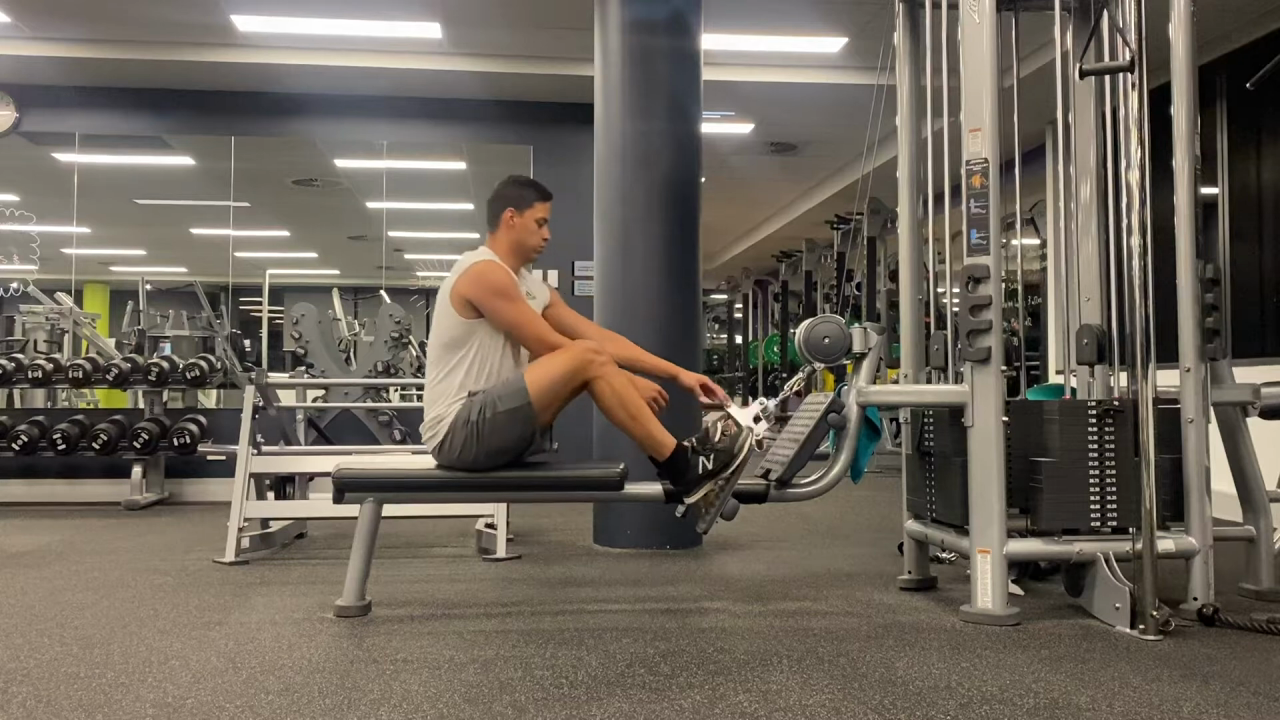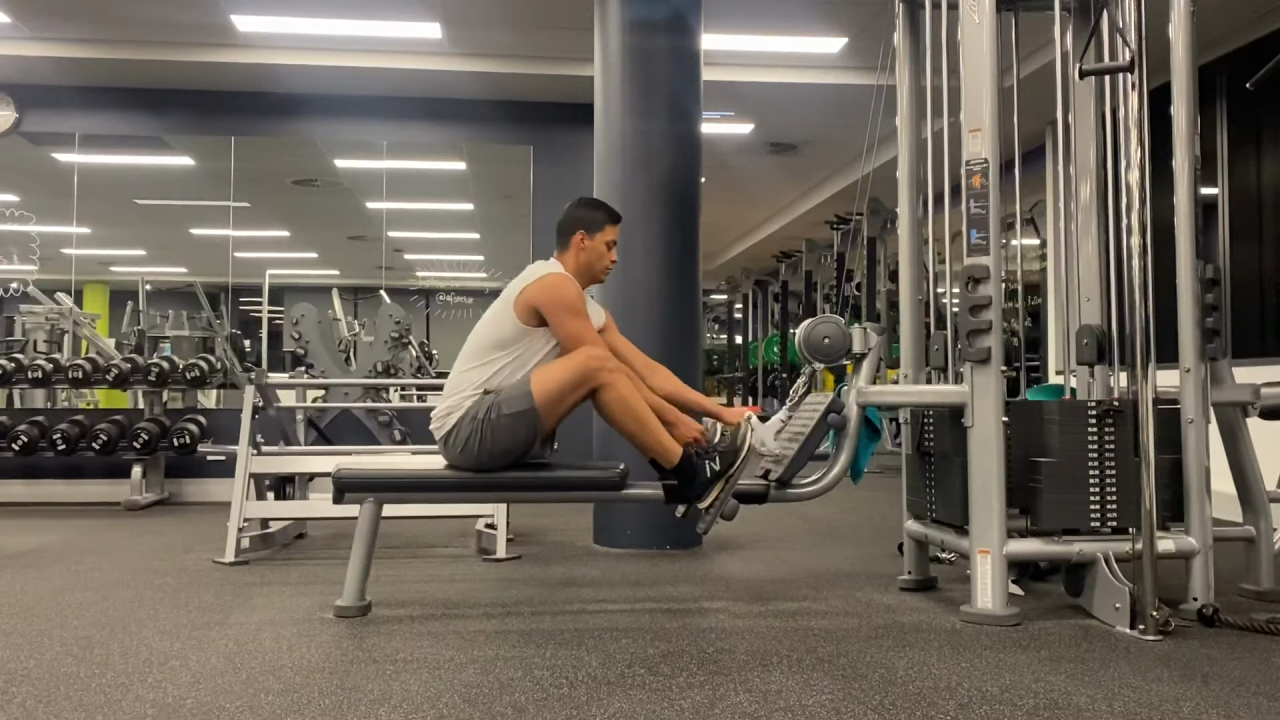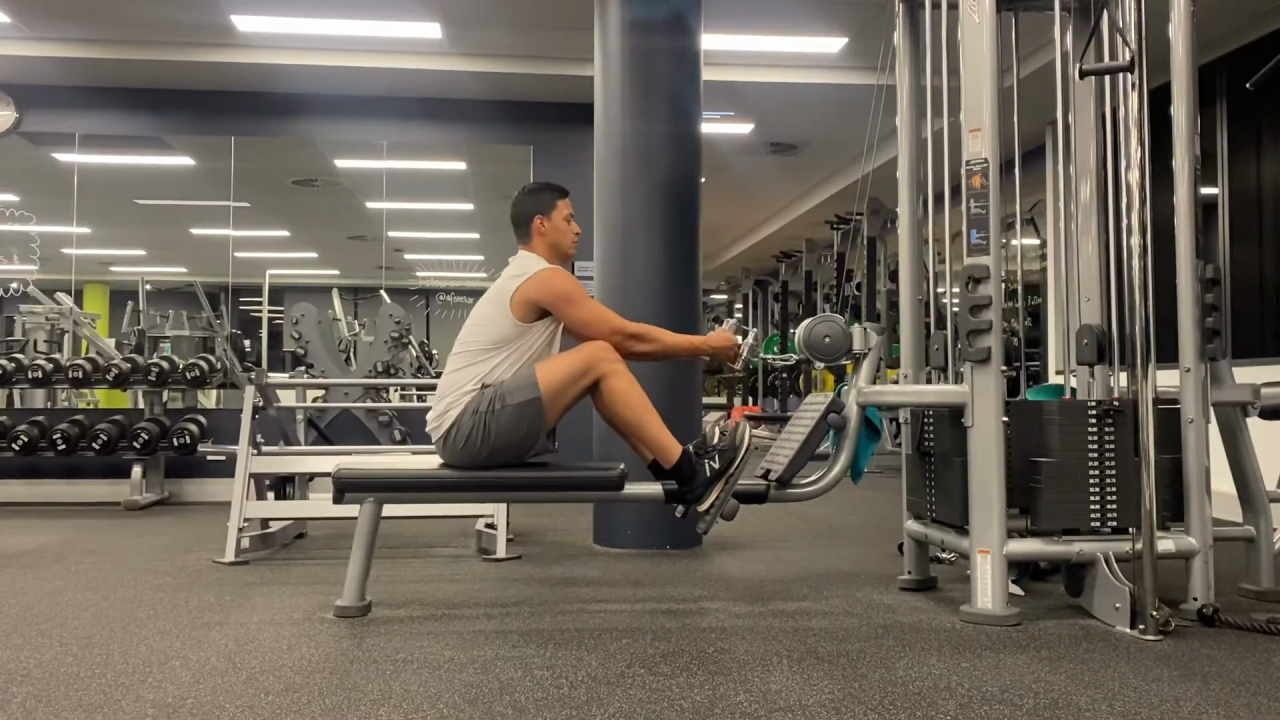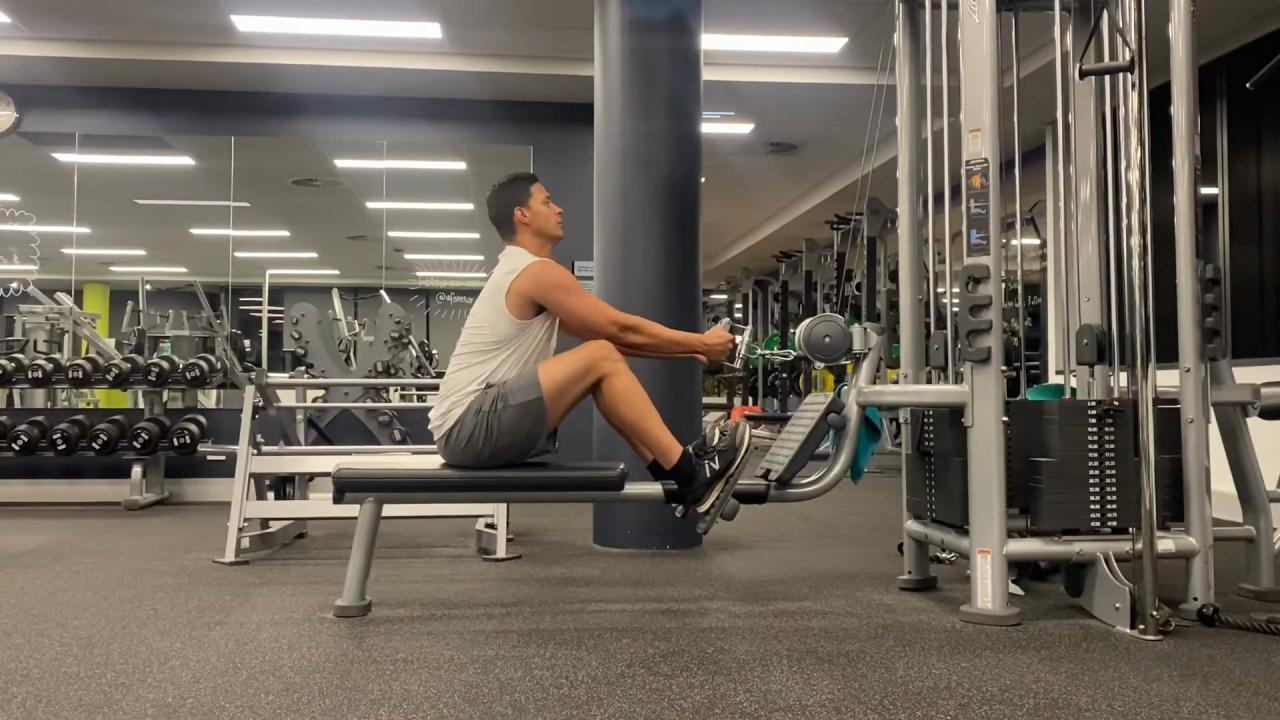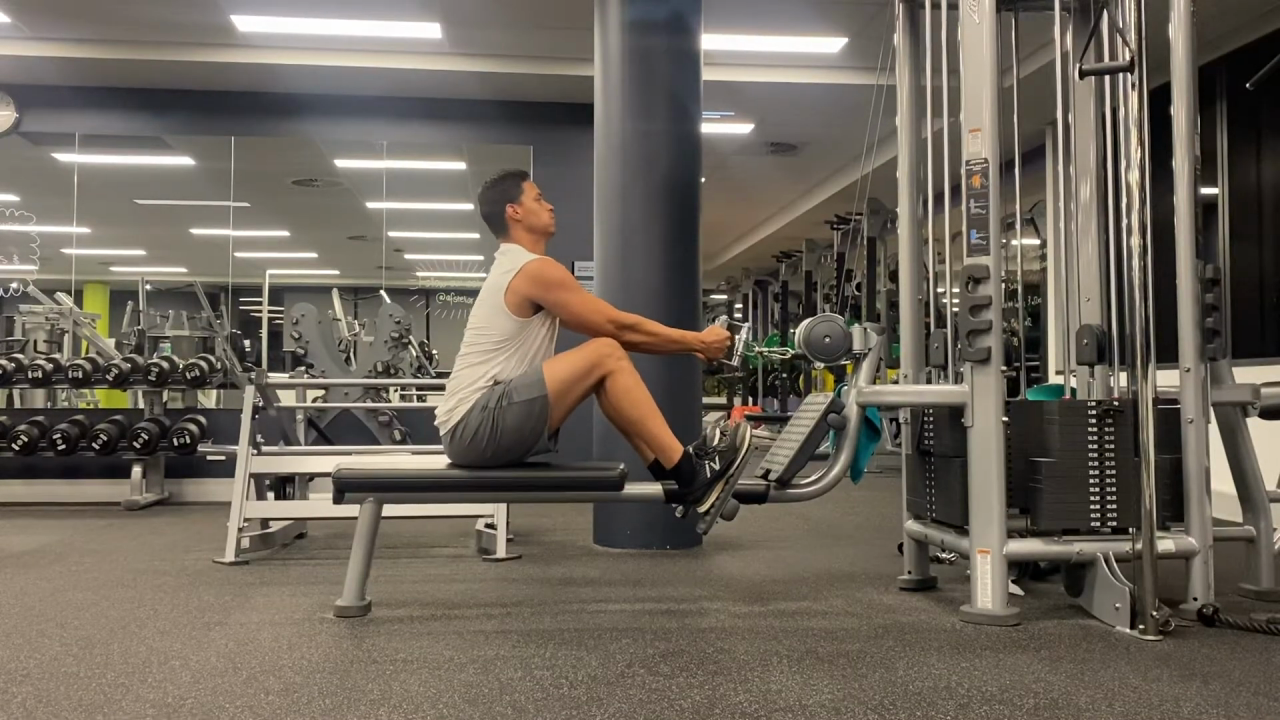
dt=1s
person 1, frame 1
left shoulder: (529, 286)
right shoulder: (482, 273)
left elbow: (602, 338)
right elbow: (551, 348)
left wrist: (677, 373)
right wrist: (628, 383)
left hip: (487, 422)
right hip: (459, 432)
left knee: (591, 357)
right knee: (589, 358)
left ankle: (672, 455)
right ankle: (682, 466)
person 1, frame 2
left shoulder: (585, 309)
right shoulder: (555, 286)
left elbow: (646, 370)
right elbow: (603, 365)
left wrist: (718, 411)
right wrist: (673, 420)
left hip: (493, 424)
right hip: (467, 430)
left knee: (600, 372)
right knee: (597, 366)
left ankle: (677, 462)
right ankle: (690, 474)
person 1, frame 3
left shoulder: (530, 278)
right shoulder: (546, 279)
left elbow: (620, 337)
right elbow: (626, 337)
left wrist: (695, 345)
right wrist: (706, 346)
left hip: (482, 425)
right hip: (466, 428)
left knee: (602, 359)
right knee: (601, 358)
left ankle: (673, 466)
right ankle: (690, 475)
person 1, frame 4
left shoulder: (522, 272)
right shoulder: (537, 272)
left elbow: (610, 333)
right elbow: (621, 328)
left wrist: (688, 349)
right wrist: (700, 342)
left hip: (480, 423)
right hip: (469, 428)
left knee: (603, 354)
right knee: (602, 358)
left ankle: (674, 467)
right ankle: (689, 474)
person 1, frame 5
left shoulder: (516, 268)
right shoulder: (534, 270)
left elbow: (612, 328)
right elbow: (618, 326)
left wrist: (688, 343)
right wrist: (697, 341)
left hip: (482, 422)
right hip: (475, 426)
left knee: (605, 354)
right knee: (607, 354)
left ankle: (676, 467)
right ankle: (689, 475)
